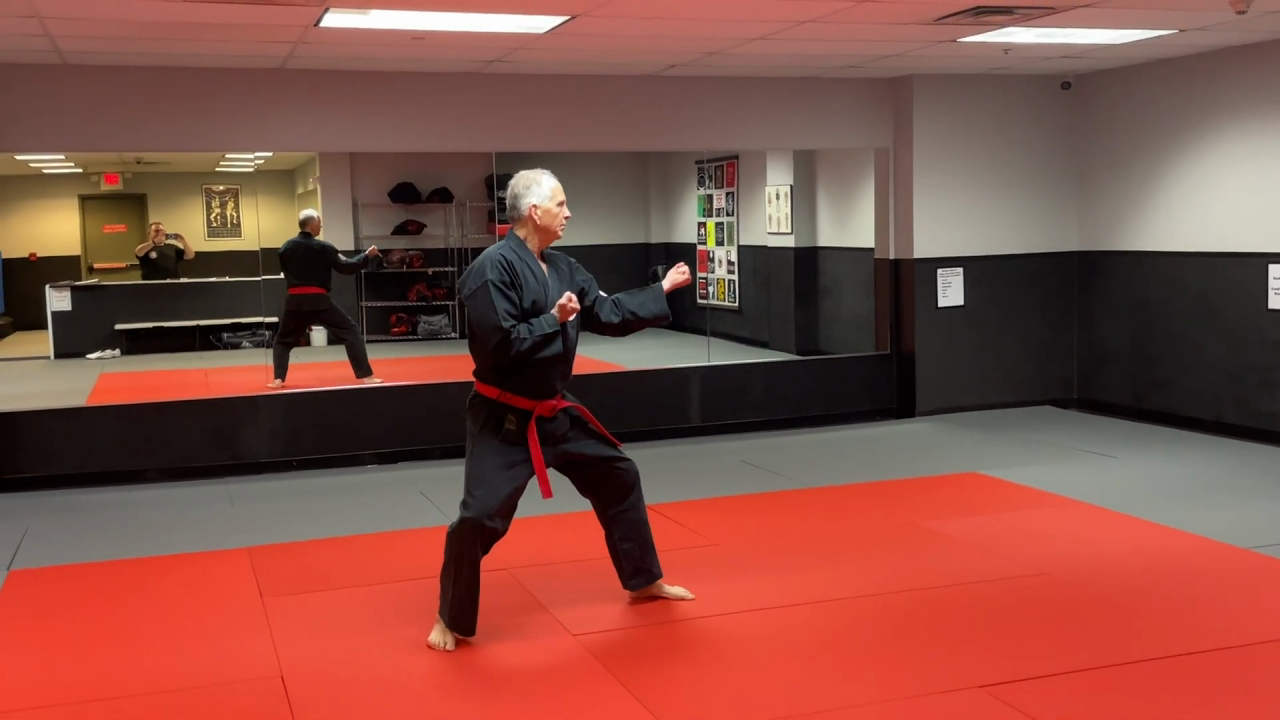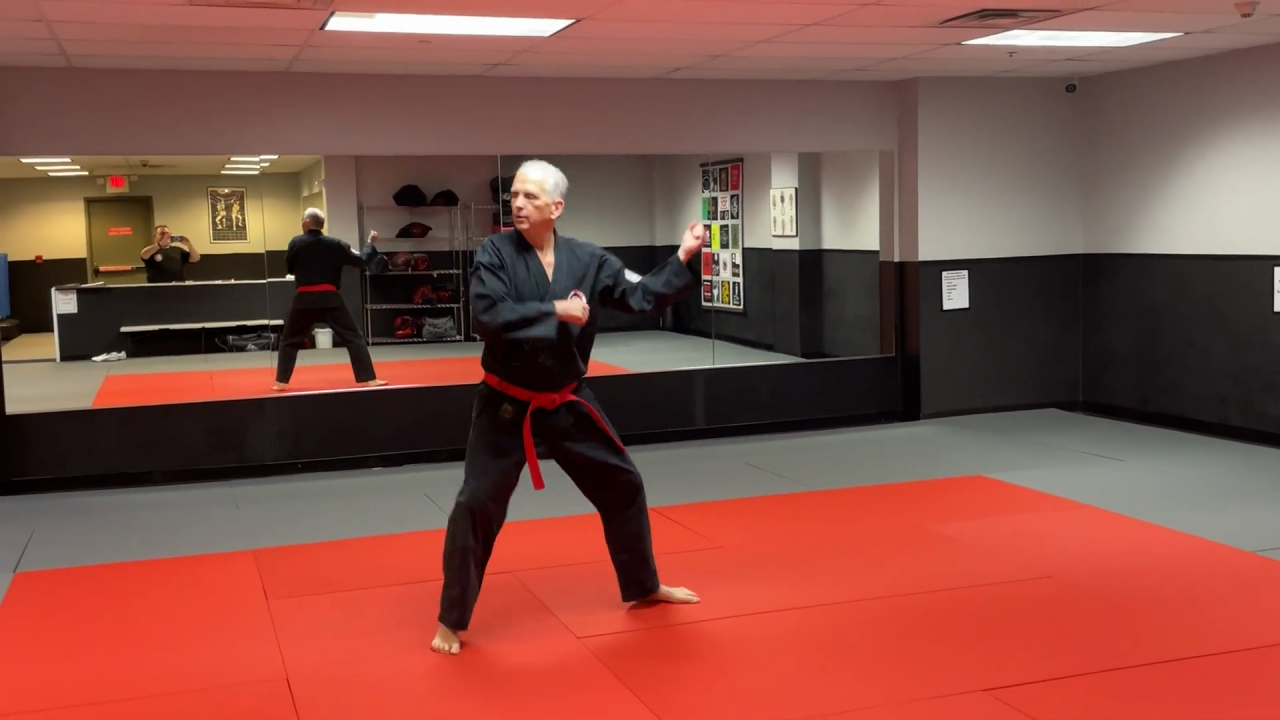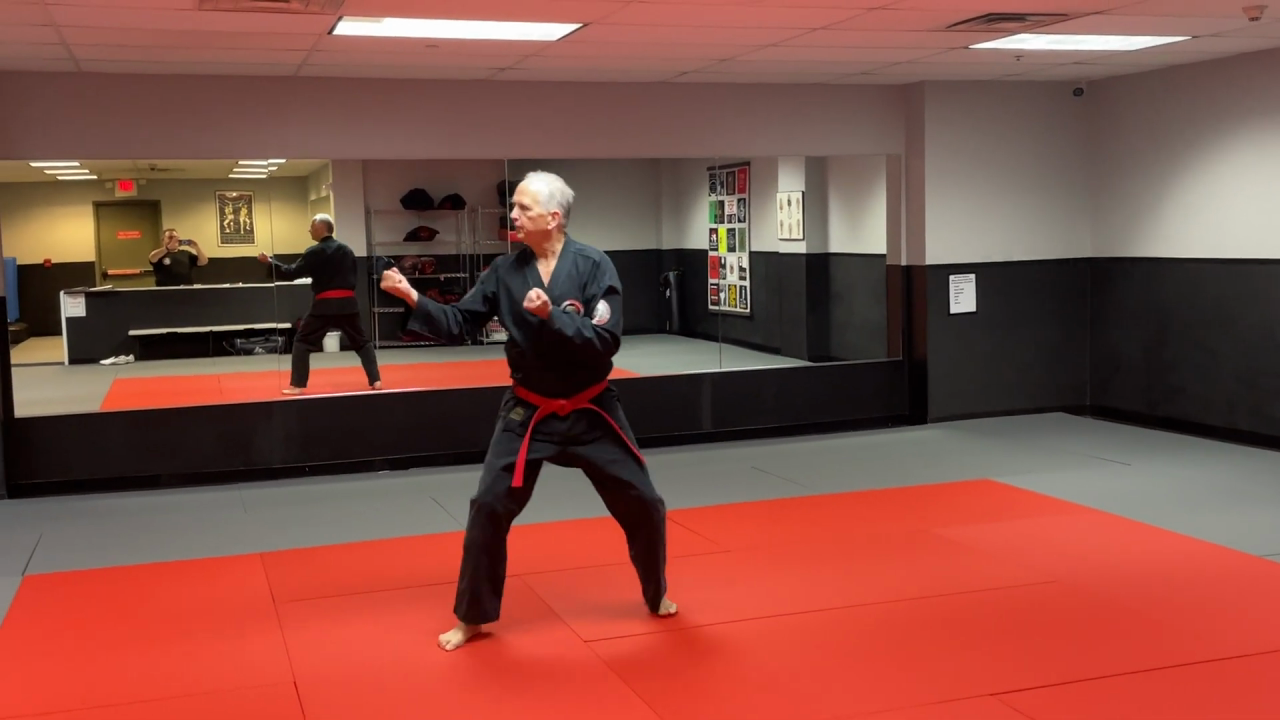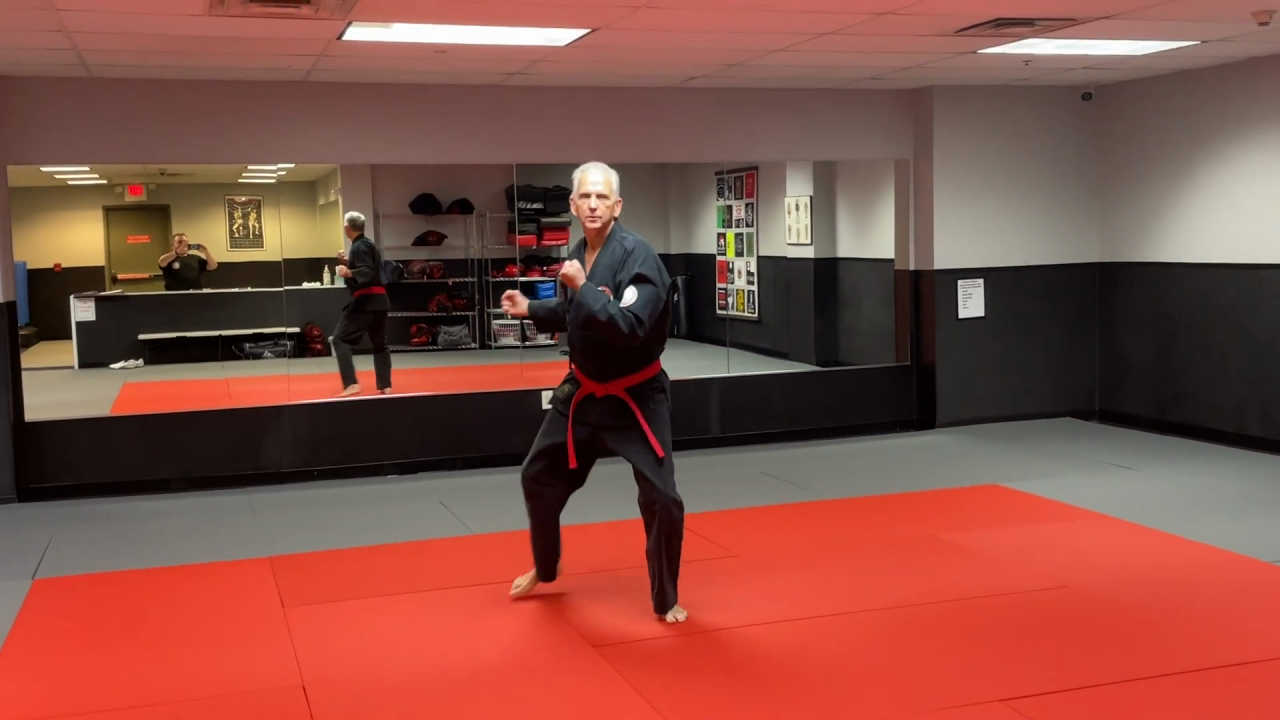
dt=0.4s
person 1, frame 1
left shoulder: (561, 267)
right shoulder: (493, 267)
left elbow: (608, 314)
right elbow: (500, 345)
left wrist: (662, 289)
right wrist: (554, 320)
left hip: (554, 411)
right hip: (503, 417)
left knee: (619, 478)
right knee: (480, 517)
left ankle: (644, 579)
right ankle: (451, 619)
person 1, frame 2
left shoulder: (588, 258)
right shoulder: (496, 253)
left elbow: (646, 295)
right elbow: (489, 316)
left wrist: (682, 258)
right wrist: (553, 312)
left hip: (568, 403)
right hip: (506, 405)
left knee: (622, 487)
right knee: (477, 508)
left ankle: (645, 586)
right ankle: (453, 622)
person 1, frame 3
left shoulder: (593, 266)
right shoulder: (505, 272)
left elbow: (604, 343)
right elbow: (461, 322)
left wrist: (550, 317)
right wrist: (413, 299)
left hip: (590, 410)
right hip: (528, 412)
left knee: (641, 504)
right knee: (489, 509)
left ankle: (656, 594)
right ankle: (471, 616)
person 1, frame 4
left shoulder: (636, 254)
right shoulder: (579, 255)
left elbow: (630, 326)
left wrist: (582, 288)
right wrist: (531, 309)
left hip: (636, 394)
right hip: (584, 390)
left knee: (661, 498)
right knee: (540, 475)
left ankle: (666, 600)
right ankle: (544, 567)
person 2, frame 1
left shoulder: (286, 248)
right shoulder: (322, 248)
right elbow: (346, 267)
right wrist: (367, 255)
left hip: (295, 301)
right hip: (318, 300)
left knee: (283, 340)
right knee: (351, 332)
left ankle: (278, 378)
right ankle: (366, 375)
person 2, frame 2
left shoulder: (297, 243)
right shoulder: (335, 244)
left elbow: (290, 267)
right elbow: (360, 261)
left hip: (306, 298)
right hip: (330, 297)
left knee: (290, 339)
right knee: (352, 337)
left ankle: (281, 381)
right ankle: (368, 378)
person 2, frame 3
left shoulder: (316, 252)
right shoulder: (347, 250)
left elbow: (293, 272)
left wrist: (270, 262)
left hip: (326, 304)
right hip: (348, 303)
left knee: (302, 342)
right knee: (362, 342)
left ankle: (296, 385)
right ankle: (375, 380)
person 2, frame 4
left shoulder: (360, 246)
right shoulder: (366, 244)
left elbow: (367, 273)
left wrist: (349, 273)
right wrist: (348, 265)
left hip: (366, 300)
right hip: (377, 299)
left knee: (341, 340)
right knee: (379, 345)
left ankle: (351, 385)
right ankle: (384, 386)
